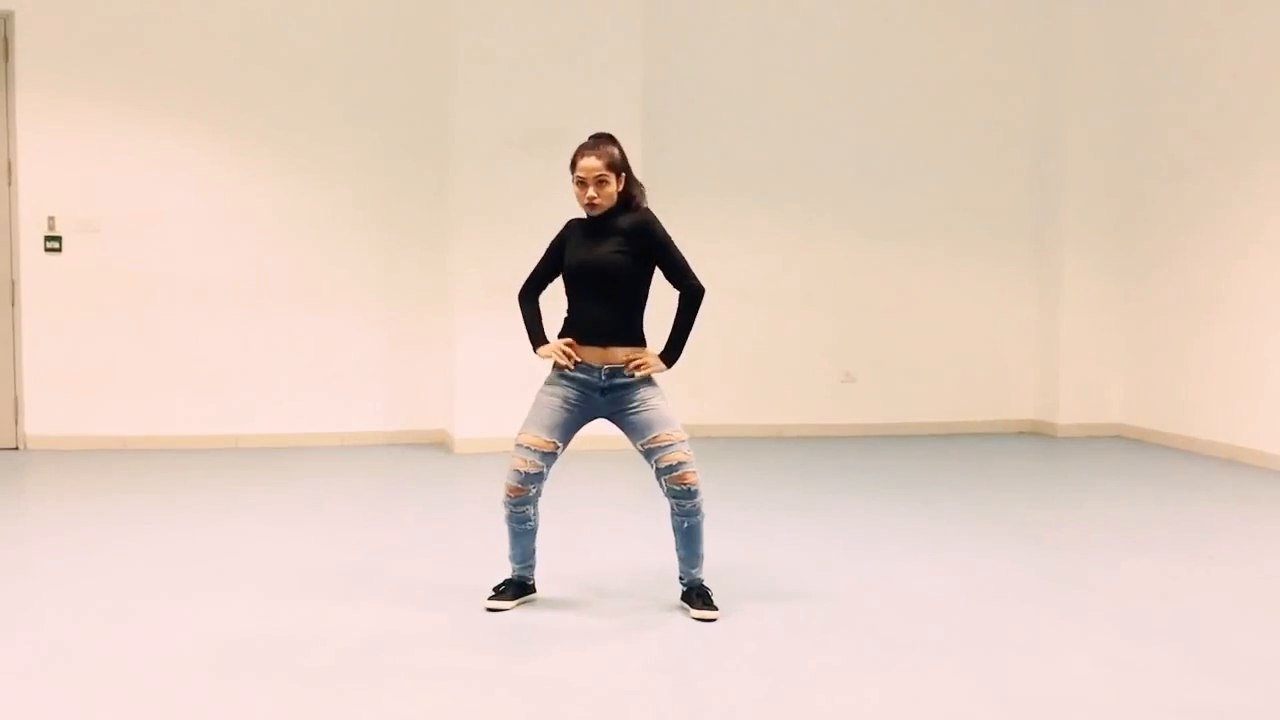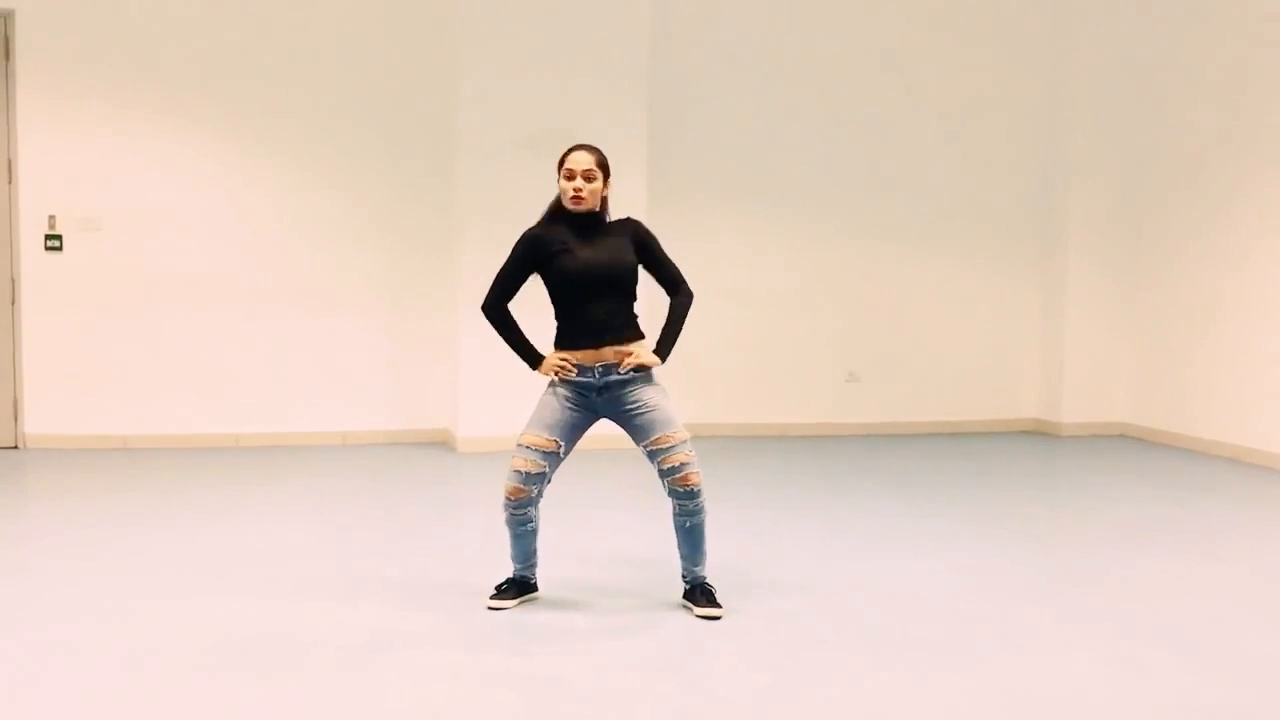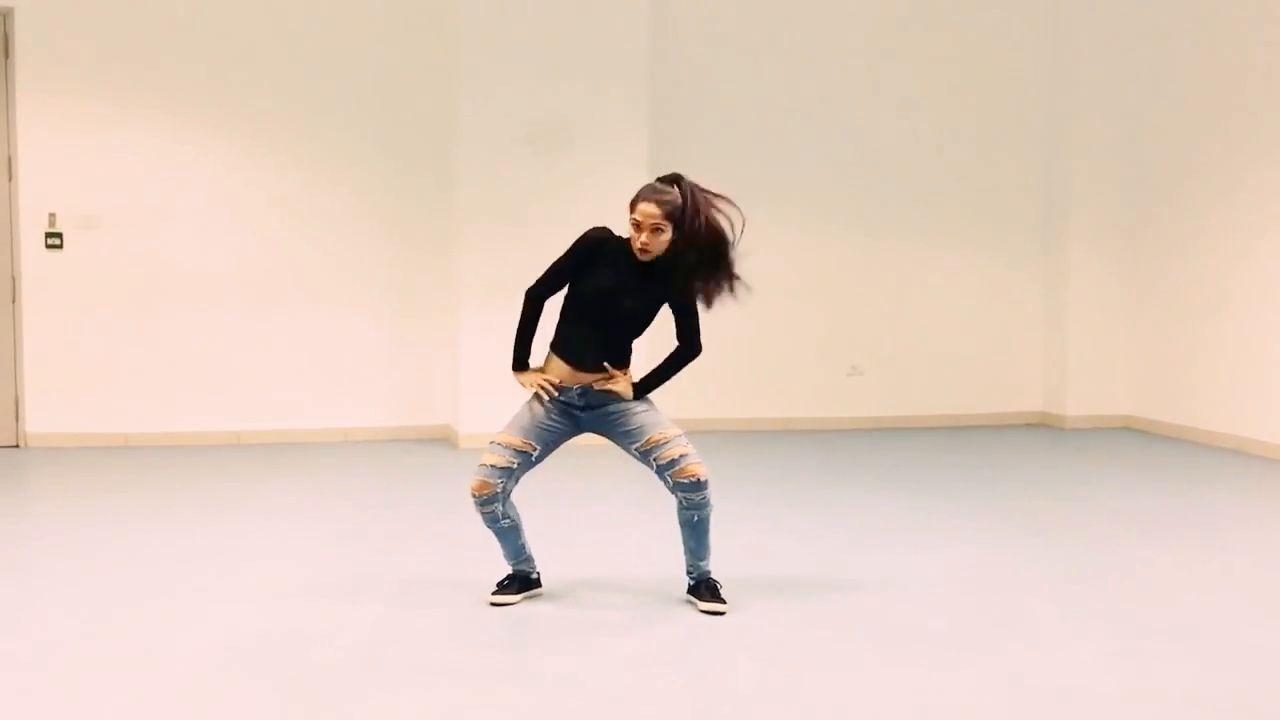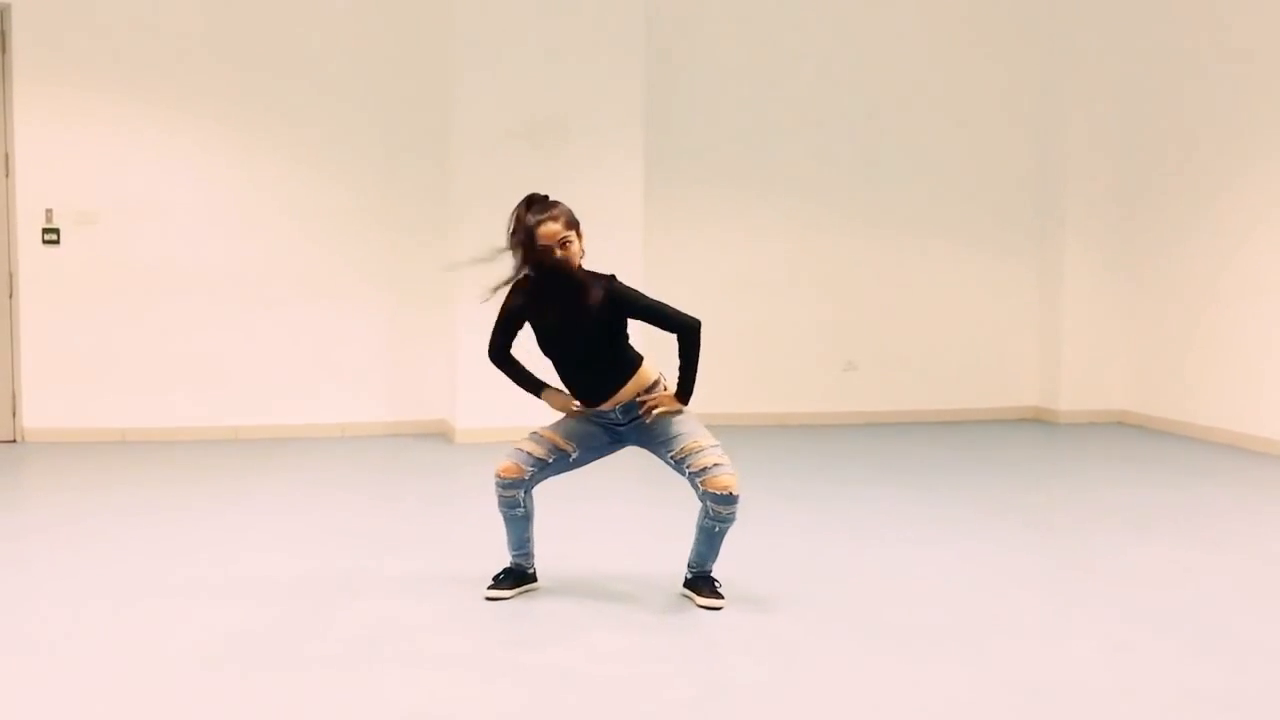
dt=0.7s
person 1, frame 1
left shoulder: (640, 226)
right shoulder: (572, 233)
left elbow: (692, 290)
right elbow: (528, 292)
left wrist: (666, 358)
right wrist: (540, 343)
left hip: (630, 381)
right hip: (569, 380)
left knee: (684, 481)
right knee: (519, 485)
left ankle: (693, 585)
right ankle: (522, 579)
person 1, frame 2
left shoulder: (629, 233)
right shoulder: (542, 237)
left elbow: (679, 289)
right elbow: (495, 303)
left wrist: (660, 350)
right wrist: (534, 359)
left hip: (630, 380)
right hip: (569, 382)
left knee: (688, 482)
right knee: (520, 487)
left ankle: (695, 583)
right ankle: (524, 578)
person 1, frame 3
left shoulder: (670, 279)
right shoulder: (598, 245)
left elbow: (690, 345)
right elbow: (536, 294)
left wrist: (639, 386)
right wrist: (520, 366)
left hip: (613, 401)
right hip: (554, 398)
left knee: (692, 478)
right knee: (486, 489)
left ankle: (700, 579)
right ankle: (525, 573)
person 1, frame 4
left shoulder: (607, 292)
right shoulder: (527, 293)
left elbow: (688, 327)
right elbow: (498, 351)
left wrist: (683, 394)
right wrist: (544, 391)
left hip: (652, 410)
right hip: (593, 420)
left knee: (723, 489)
right knee: (510, 474)
left ankle: (698, 575)
right ankle: (522, 568)
